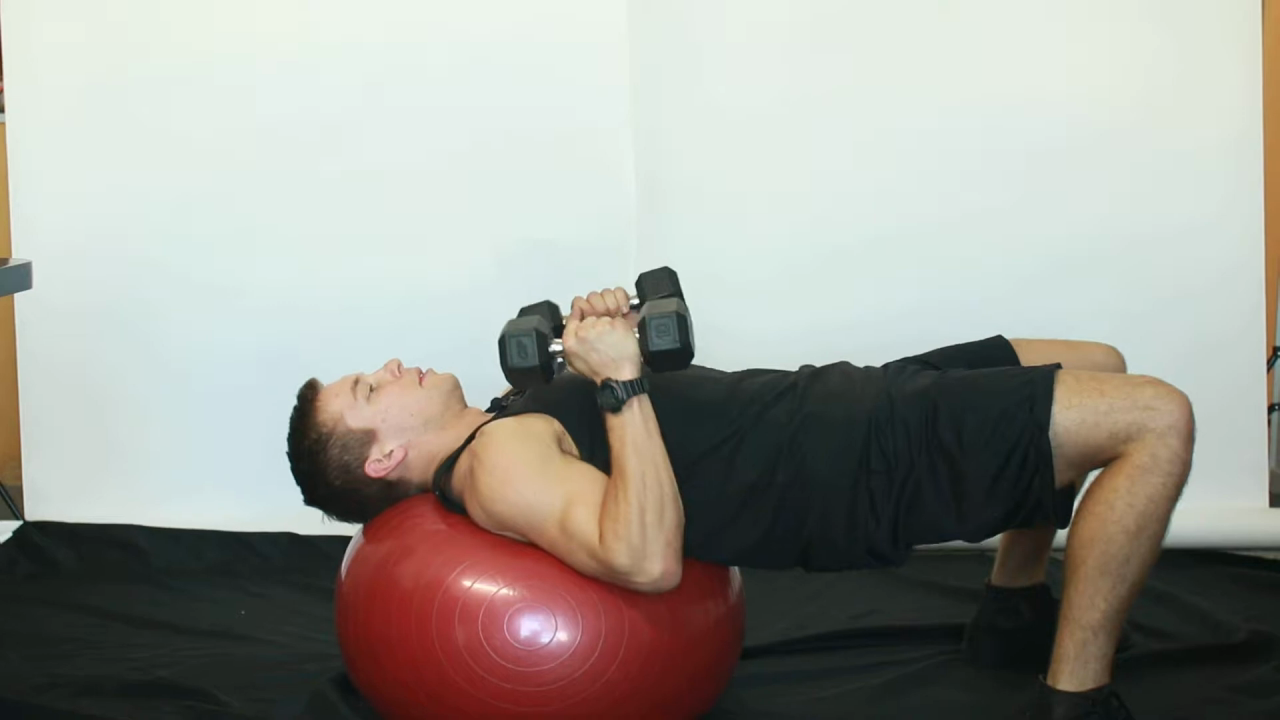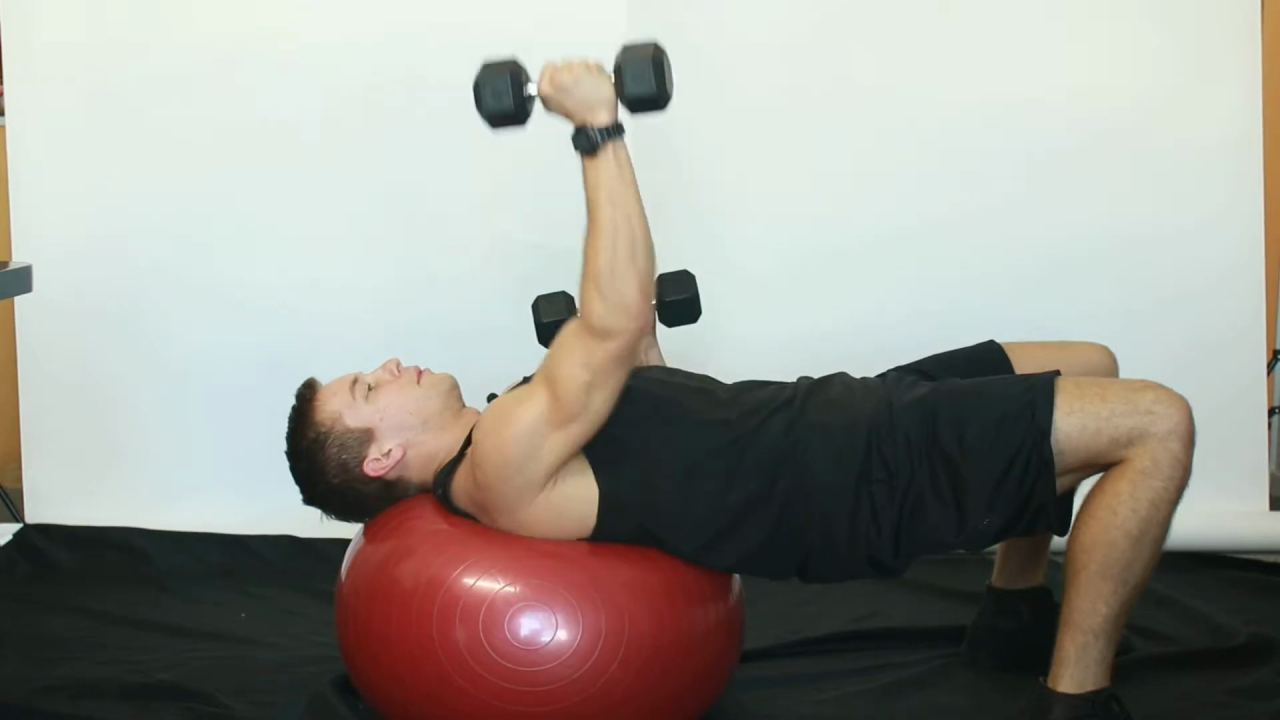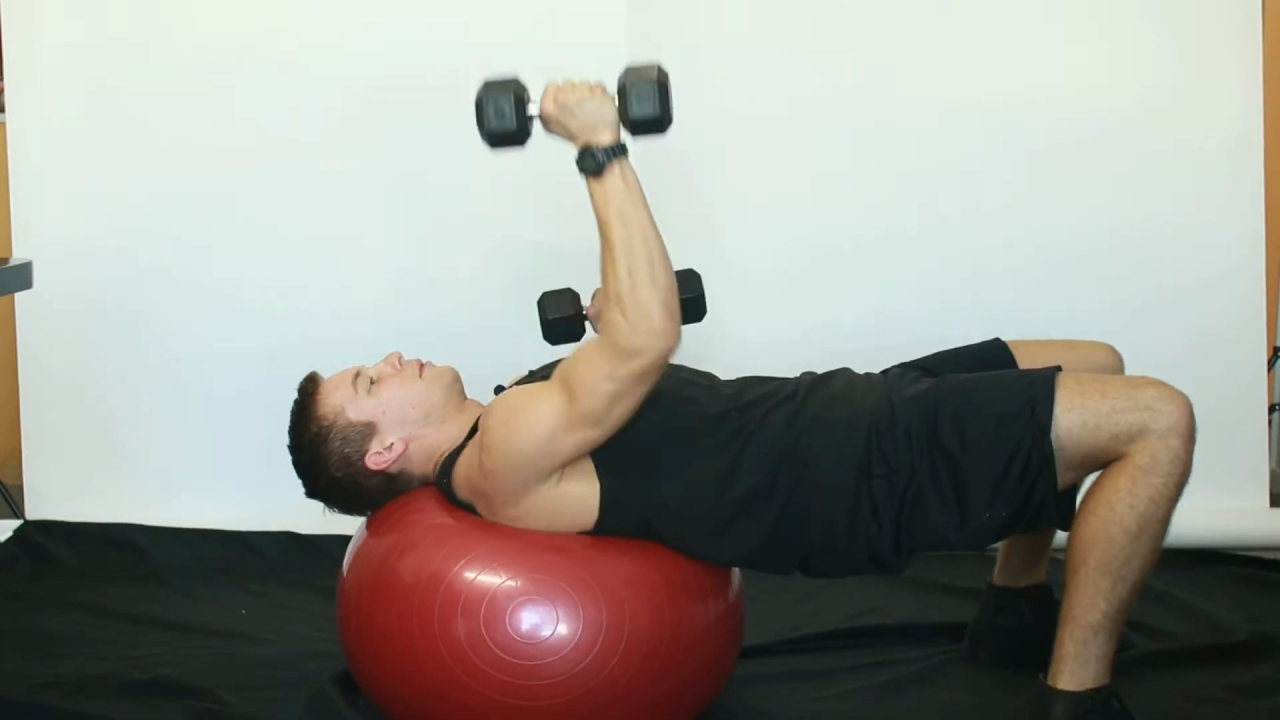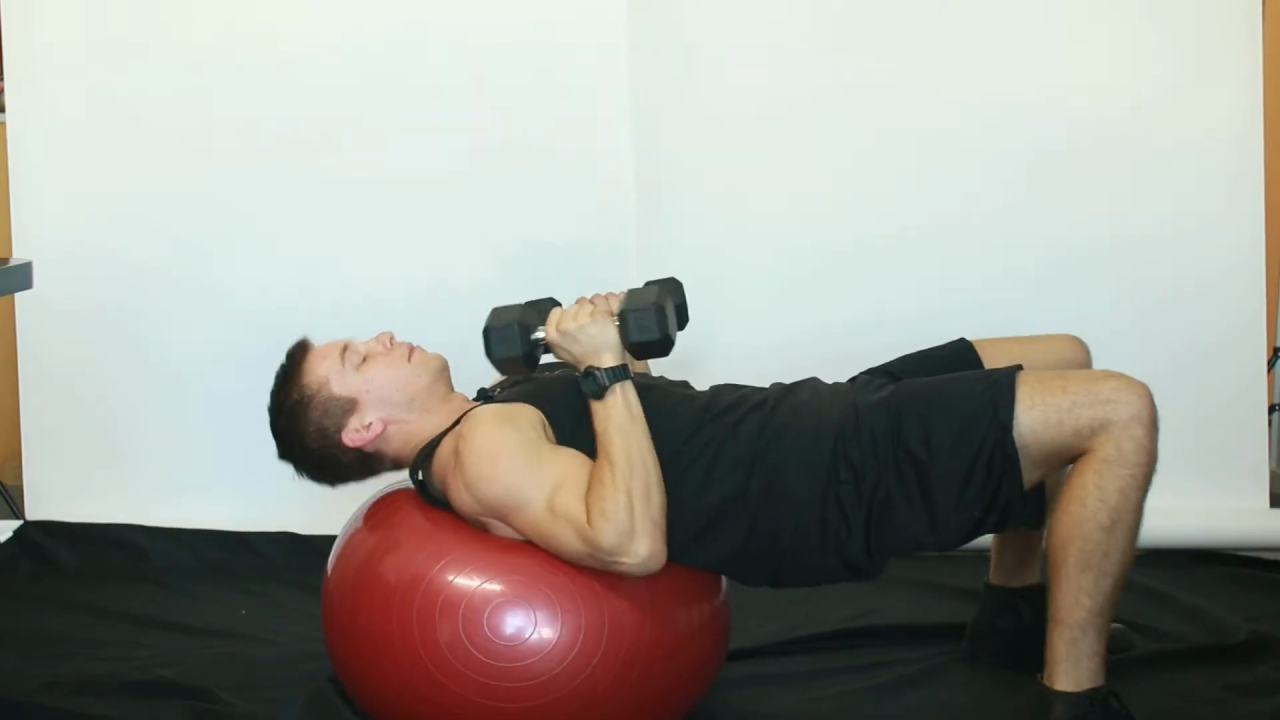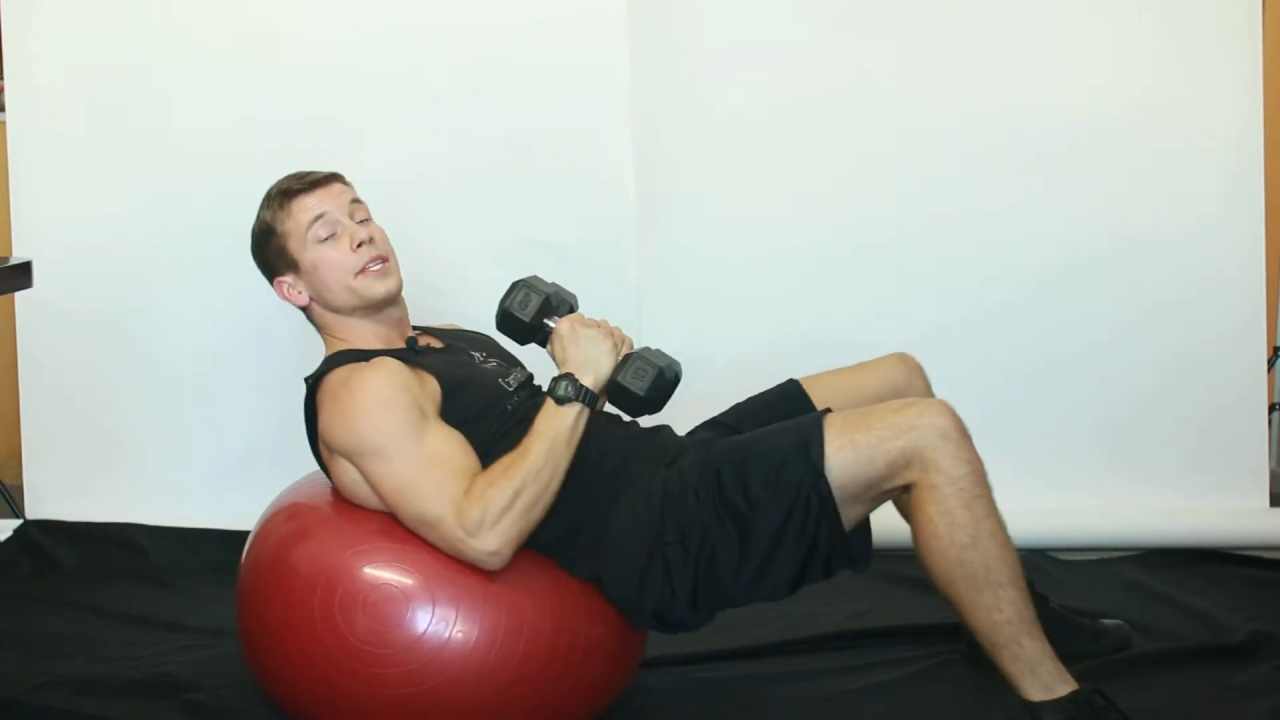
dt=0.7s
person 1, frame 1
left shoulder: (504, 427)
right shoulder: (496, 467)
right elbow: (650, 558)
left wrist: (622, 354)
right wrist: (620, 378)
left hip: (843, 410)
right hip: (855, 471)
left knee: (1098, 368)
right knee: (1156, 418)
left ankle: (1016, 610)
person 1, frame 2
left shoulder: (512, 439)
right shoulder: (503, 471)
right elbow: (616, 317)
left wrist: (640, 351)
right wrist: (597, 129)
left hip: (836, 428)
right hip: (852, 486)
left knee: (1088, 367)
right knee: (1156, 424)
left ankle: (1016, 614)
person 1, frame 3
left shoulder: (506, 430)
right shoulder: (502, 464)
right elbow: (647, 343)
left wrist: (620, 340)
right wrist: (602, 148)
left hip: (842, 421)
right hip: (853, 480)
left knee: (1096, 366)
right knee: (1156, 420)
left ankle: (1016, 611)
person 1, frame 4
left shoulder: (490, 414)
right shoulder: (476, 455)
right elbow: (632, 542)
left wrist: (608, 345)
right wrist: (607, 365)
left hip: (810, 425)
right hip: (820, 486)
left knee: (1061, 360)
right knee: (1117, 408)
left ankle: (1014, 616)
person 1, frame 5
left shoulder: (431, 347)
right shoulder: (361, 394)
right elbow: (485, 534)
left wrist: (592, 372)
right wrist: (575, 385)
left hip: (671, 468)
right hip: (665, 538)
left knee: (898, 378)
right knee: (927, 434)
left ankle: (1013, 611)
